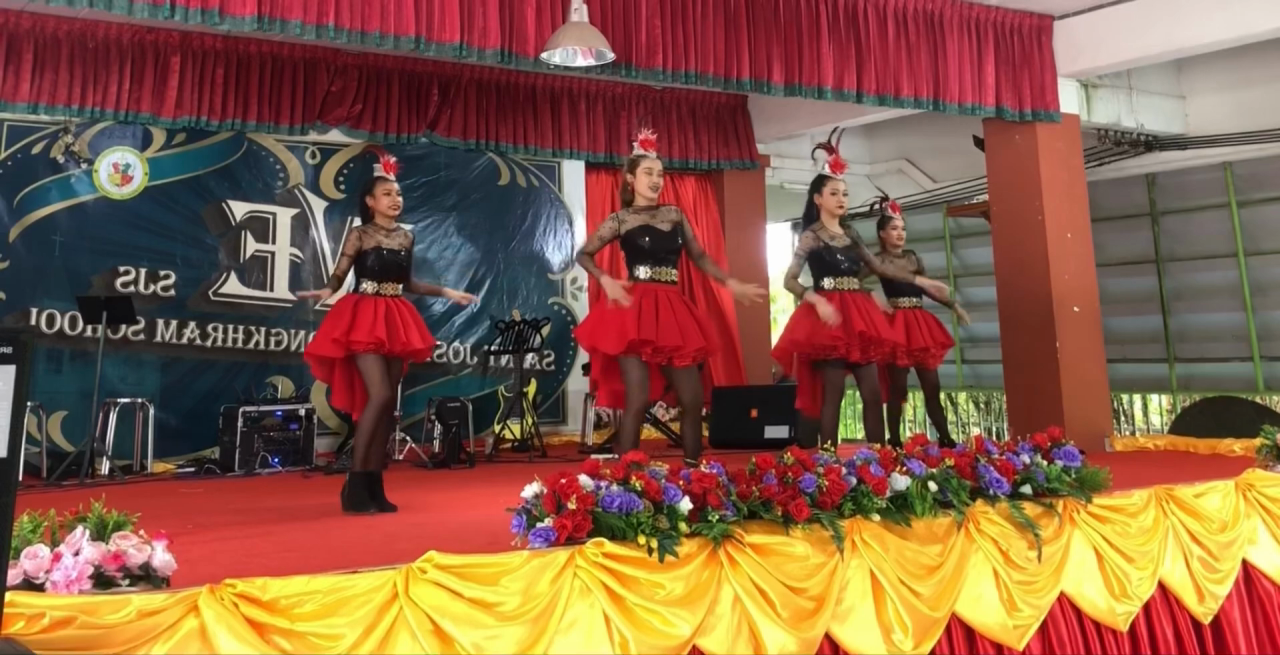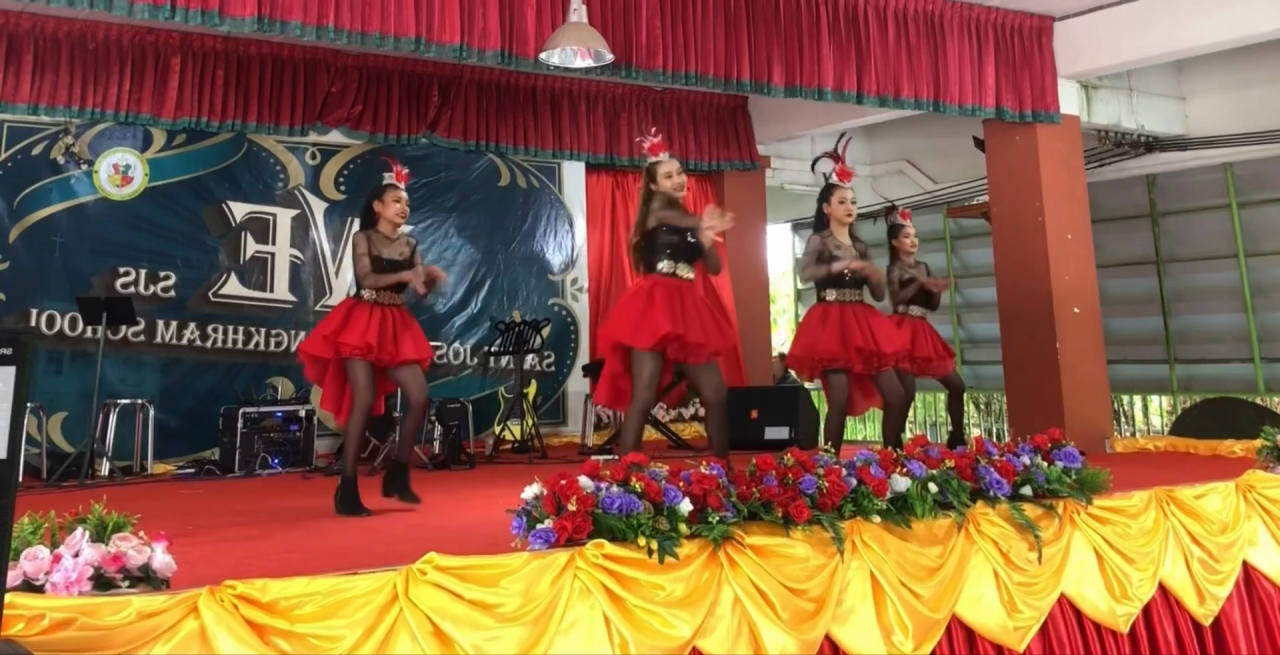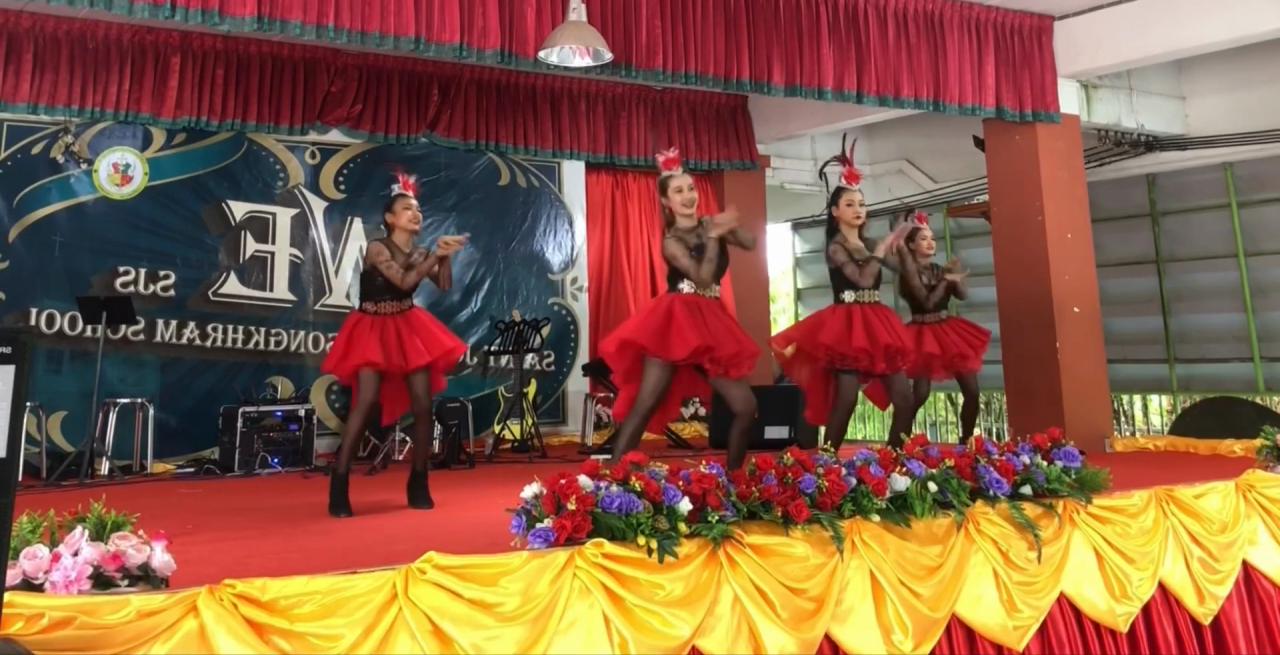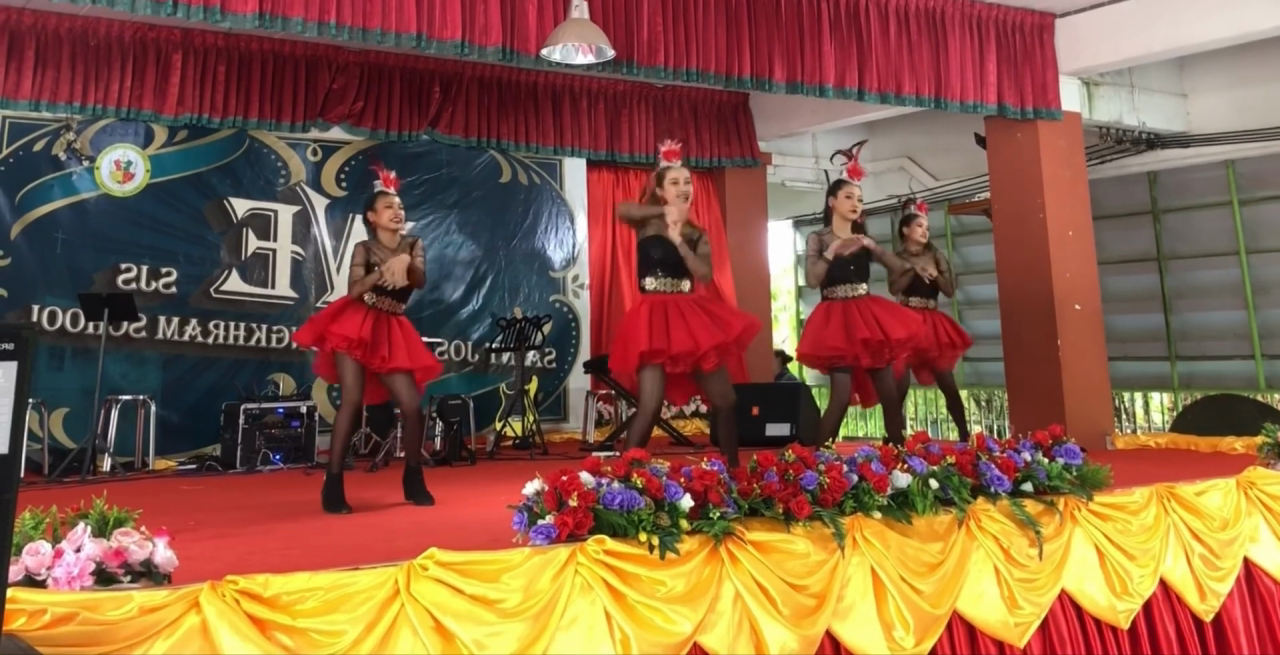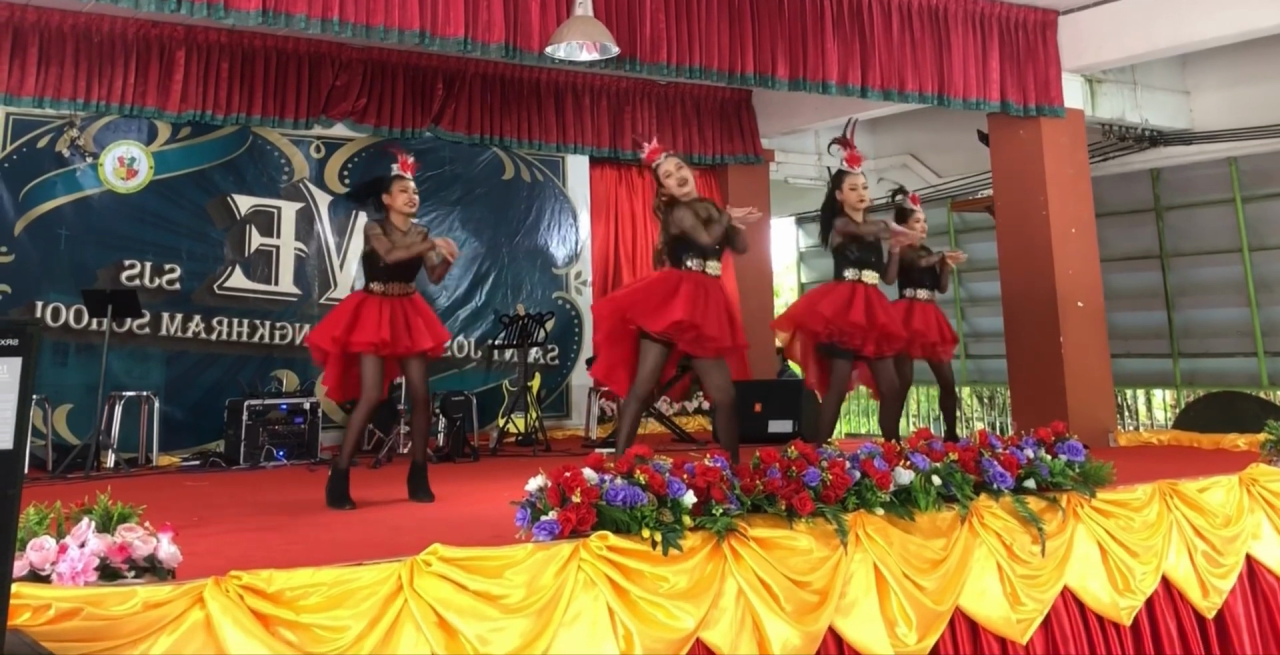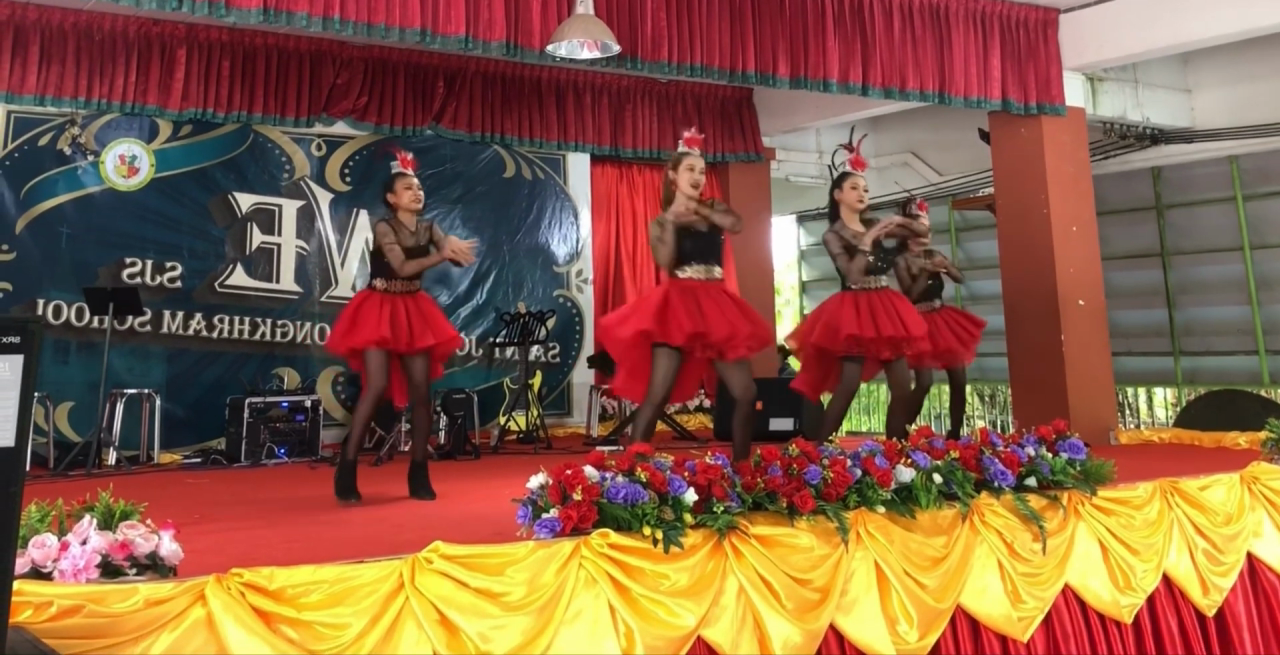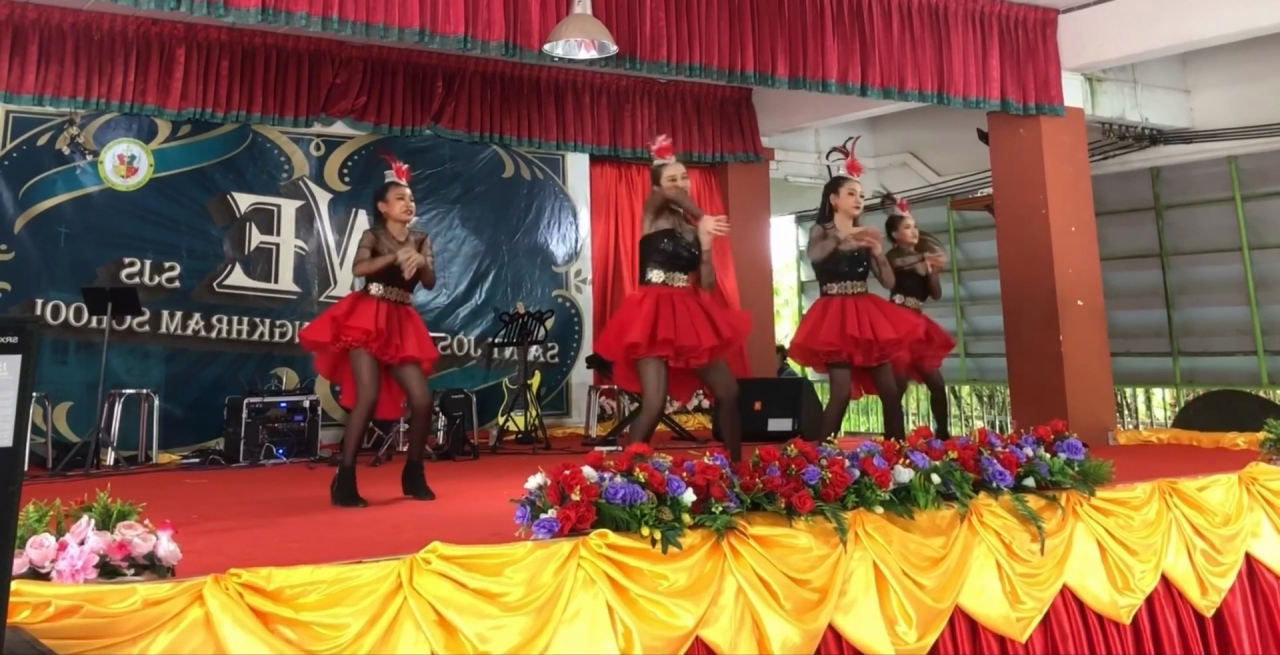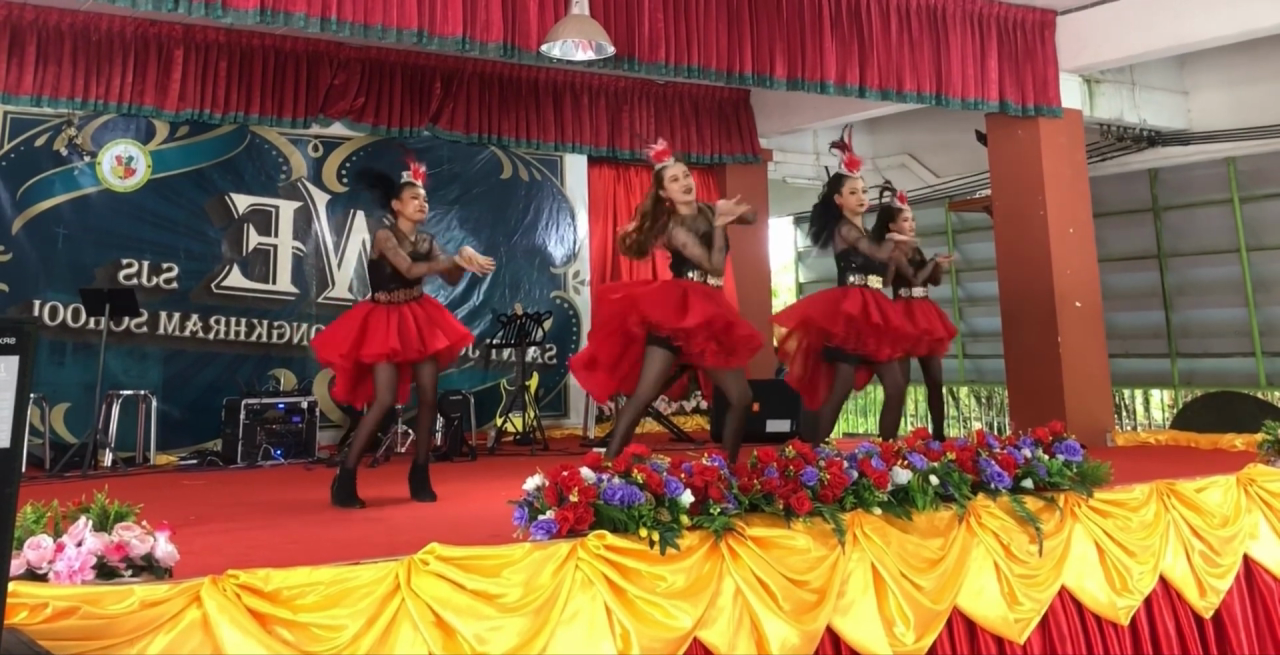
dt=0.3s
person 1, frame 1
left shoulder: (406, 237)
right shoulder: (359, 235)
right elbow: (337, 277)
left wrist: (446, 291)
right wrist: (325, 291)
left hip: (396, 320)
right hip: (363, 318)
left knee: (389, 403)
right knee: (378, 397)
left ankle: (374, 484)
right ankle: (354, 485)
person 1, frame 2
left shoulder: (409, 244)
right shoulder: (363, 238)
left elbow: (418, 290)
right elbow: (366, 279)
left wrist: (431, 276)
right wrist: (405, 275)
left hip: (396, 327)
right hip: (362, 323)
left knee: (419, 398)
right knee: (363, 404)
left ankle: (397, 475)
right ankle: (347, 489)
person 1, frame 3
left shoulder: (420, 254)
right shoulder: (377, 248)
left elbow: (445, 285)
right elbow: (404, 281)
left wrist: (444, 255)
right wrist: (437, 253)
left hip: (409, 330)
right hip: (373, 330)
left knee: (423, 407)
right knee: (366, 402)
left ankle: (418, 484)
right ankle: (339, 484)
person 1, frame 4
left shoulder: (414, 245)
right shoulder: (363, 249)
left elbow: (420, 283)
right elbow: (354, 289)
left wrist: (406, 268)
right wrist: (383, 272)
left hip: (393, 332)
right hip: (356, 325)
left knee: (413, 408)
right knee: (352, 402)
left ankle: (413, 478)
right ankle: (333, 485)
person 1, frame 5
left shoulder: (421, 234)
right shoulder: (375, 228)
left elbow: (436, 277)
right elbow: (390, 255)
left wrist: (446, 255)
right wrist: (430, 244)
left hip: (408, 316)
right hip: (374, 314)
left knee: (421, 395)
right knee: (371, 397)
left ankle: (418, 476)
right ankle: (339, 478)
person 1, frame 6
left shoulder: (429, 227)
right shoulder: (384, 227)
left elbow: (459, 257)
right elbow: (402, 267)
left wrist: (457, 249)
right wrist: (444, 252)
left hip: (414, 313)
right hip: (381, 311)
left knee: (421, 394)
right knee: (376, 387)
left ankle: (418, 475)
right ankle: (346, 469)
person 1, frame 7
left shoulder: (421, 240)
right shoulder: (372, 237)
left elbow: (430, 282)
right elbow: (359, 268)
left wrist: (419, 263)
right wrist: (396, 257)
left hip: (401, 324)
right hip: (366, 319)
left knee: (422, 402)
right knee: (368, 399)
left ankle: (413, 474)
right ankle: (345, 479)
person 1, frame 8
left shoulder: (426, 240)
right shoulder: (384, 235)
left elbow: (451, 278)
right elbow: (410, 270)
left wrist: (465, 261)
right wrist: (456, 262)
left hip: (418, 319)
right hip: (385, 320)
left knee: (428, 397)
right knee: (383, 402)
left ankle: (419, 475)
right ankle: (345, 477)
person 2, frame 1
left shoulder: (676, 216)
right shoulder: (620, 220)
left elbow: (701, 259)
right elbow: (583, 255)
left wrist: (731, 283)
right wrist: (605, 280)
left hip: (672, 310)
right hip: (635, 311)
left knee: (693, 400)
right knee: (637, 401)
person 2, frame 2
left shoulder: (691, 221)
right shoulder: (656, 206)
left elbow: (714, 267)
right elbow: (673, 217)
left wrist: (707, 238)
right wrist: (703, 224)
left hip: (687, 309)
right hip: (654, 306)
left knee: (716, 396)
right knee: (643, 400)
person 2, frame 3
left shoulder: (711, 225)
right shoulder: (672, 241)
left elbow: (750, 243)
right elbow: (705, 275)
left wrist: (727, 228)
right wrist: (713, 236)
left hip: (711, 325)
right hip: (673, 323)
left knee: (746, 407)
right knee: (643, 407)
person 2, frame 4
left shoulder: (698, 233)
right shoulder: (647, 223)
left elbow: (704, 275)
right elbow: (622, 211)
left wrist: (679, 240)
right wrist: (663, 213)
left hip: (692, 317)
right hip: (652, 320)
left knee: (725, 403)
right knee: (650, 407)
person 2, frame 5
left shoulder: (712, 209)
right shoulder: (679, 211)
left elbow: (742, 248)
right elbow: (706, 239)
left wrist: (733, 223)
right wrist: (728, 218)
left hip: (704, 304)
right hip: (671, 298)
left knee: (724, 397)
right knee: (640, 390)
person 2, frame 6
left shoulder: (713, 208)
right shoulder: (660, 220)
left elbow: (735, 225)
right elbow: (665, 263)
left wrist: (696, 209)
right wrist: (672, 215)
left hip: (716, 307)
right hip: (676, 304)
left knee: (746, 394)
right knee: (656, 396)
person 2, frame 7
left shoulder: (696, 228)
right shoulder: (655, 212)
left elbow: (707, 283)
right elbow: (667, 196)
left wrist: (705, 243)
right wrist: (701, 220)
left hip: (688, 314)
right hip: (652, 315)
left knee: (729, 395)
right knee: (654, 405)
person 2, frame 8
left shoulder: (707, 211)
right shoulder: (675, 228)
left elbow: (749, 216)
right elbow: (716, 265)
left wrist: (728, 211)
right wrist: (719, 225)
left hip: (711, 316)
right hip: (678, 310)
left knee: (741, 399)
right knee: (643, 395)
person 3, frame 1
left shoulder: (851, 236)
right shoulder: (811, 235)
left elbow: (880, 268)
right elbow: (790, 280)
left wrist: (919, 281)
right wrist: (817, 301)
left hip: (858, 314)
right hip: (829, 318)
left knee: (873, 393)
right knee: (833, 395)
person 3, frame 2
left shoulder: (860, 245)
right shoulder: (818, 241)
left elbow: (880, 295)
right elbow: (804, 274)
left wrist: (876, 274)
right wrist: (841, 265)
left hip: (864, 324)
right hip: (831, 326)
left knee: (896, 399)
right knee: (840, 401)
person 3, frame 3
left shoulder: (870, 244)
right shoulder: (835, 246)
right elbow: (864, 279)
left wrist: (897, 243)
right wrist: (881, 249)
left hip: (878, 324)
right hip: (847, 324)
left knee: (905, 399)
right knee: (845, 401)
person 3, frame 4
left shoulder: (865, 240)
right shoulder: (818, 239)
left elbow: (899, 268)
right elbow: (812, 279)
left wrist: (871, 245)
right wrist: (832, 249)
left hip: (870, 316)
right hip: (836, 321)
left knee: (891, 395)
right knee: (841, 398)
person 3, frame 5
left shoulder: (874, 231)
right shoulder: (841, 225)
left elbow: (889, 276)
right elbow: (869, 228)
left wrist: (896, 249)
right wrist: (896, 231)
left hip: (870, 309)
right hip: (843, 306)
left knee: (892, 388)
right knee: (837, 388)
person 3, frame 6
left shoulder: (875, 224)
right shoulder: (833, 233)
left elbow: (921, 231)
right elbow: (855, 276)
left wrist: (900, 223)
right wrist: (867, 240)
left hip: (885, 309)
right hip: (854, 310)
left knee: (902, 388)
right knee: (846, 389)
person 3, frame 7
left shoulder: (866, 238)
right shoulder: (821, 232)
left elbow: (889, 283)
right elbow: (815, 255)
left wrist: (878, 253)
right wrist: (845, 236)
left hip: (867, 316)
right hip: (834, 317)
left knee: (890, 391)
right knee: (841, 393)
person 3, frame 8
left shoulder: (864, 232)
right shoulder: (842, 229)
left elbow: (885, 272)
right elbow: (881, 253)
left wrist: (895, 249)
right wrist: (897, 240)
left hip: (872, 310)
right hip: (847, 310)
left knee: (896, 388)
right knee: (839, 390)
person 4, frame 1
left shoulder: (914, 257)
right shoulder: (879, 261)
left elbow: (928, 289)
left wrist: (954, 306)
left hip: (920, 322)
right hip: (896, 324)
left knee: (932, 387)
right knee: (897, 389)
left ankle: (945, 438)
right ankle: (895, 441)
person 4, frame 2
left shoulder: (924, 267)
right shoulder: (894, 268)
left elbow: (933, 306)
right elbow: (895, 299)
left wrist: (937, 291)
right wrist: (920, 286)
left hip: (923, 332)
right hip: (901, 333)
left knee: (957, 386)
right knee: (906, 394)
left ankle: (957, 439)
person 4, frame 3
left shoulder: (939, 269)
right shoulder: (910, 270)
left elbow: (962, 295)
right elbow: (927, 302)
left wrist: (954, 275)
right wrist: (945, 280)
left hip: (950, 332)
right hip: (924, 336)
left knee: (972, 392)
right knee: (920, 395)
left ankle: (967, 441)
person 4, frame 4
left shoulder: (936, 256)
right shoulder: (897, 258)
left elbow: (950, 291)
right elbow: (894, 289)
left wrist: (936, 274)
right wrist: (914, 270)
left hip: (933, 323)
left knee: (949, 387)
right knee: (901, 388)
left ankle: (965, 437)
person 4, frame 5
left shoulder: (930, 254)
right shoulder: (902, 249)
left elbow: (942, 288)
right elbow: (919, 262)
left wrist: (947, 265)
right wrist: (944, 256)
left hip: (930, 317)
right hip: (908, 316)
left knee: (948, 381)
right knee: (904, 381)
left ankle: (951, 434)
person 4, frame 6
left shoulder: (935, 255)
right shoulder: (902, 261)
left elbow: (960, 279)
right elbow: (911, 294)
left wrist: (945, 267)
right wrist: (927, 271)
left hip: (945, 321)
left knee: (959, 383)
right knee: (924, 385)
left ankle: (955, 433)
person 4, frame 7
left shoulder: (927, 256)
right shoulder: (893, 255)
left elbow: (936, 295)
right elbow: (897, 264)
left wrist: (933, 271)
right wrist: (923, 257)
left hip: (918, 325)
left knee: (937, 385)
right knee: (898, 385)
left ankle: (943, 435)
person 4, frame 8
left shoulder: (915, 250)
left elbow: (935, 281)
right elbow: (914, 277)
left wrist: (939, 265)
right wrist: (933, 262)
left hip: (925, 313)
right hip: (904, 314)
left knee: (935, 382)
right knee: (900, 382)
left ankle: (938, 435)
